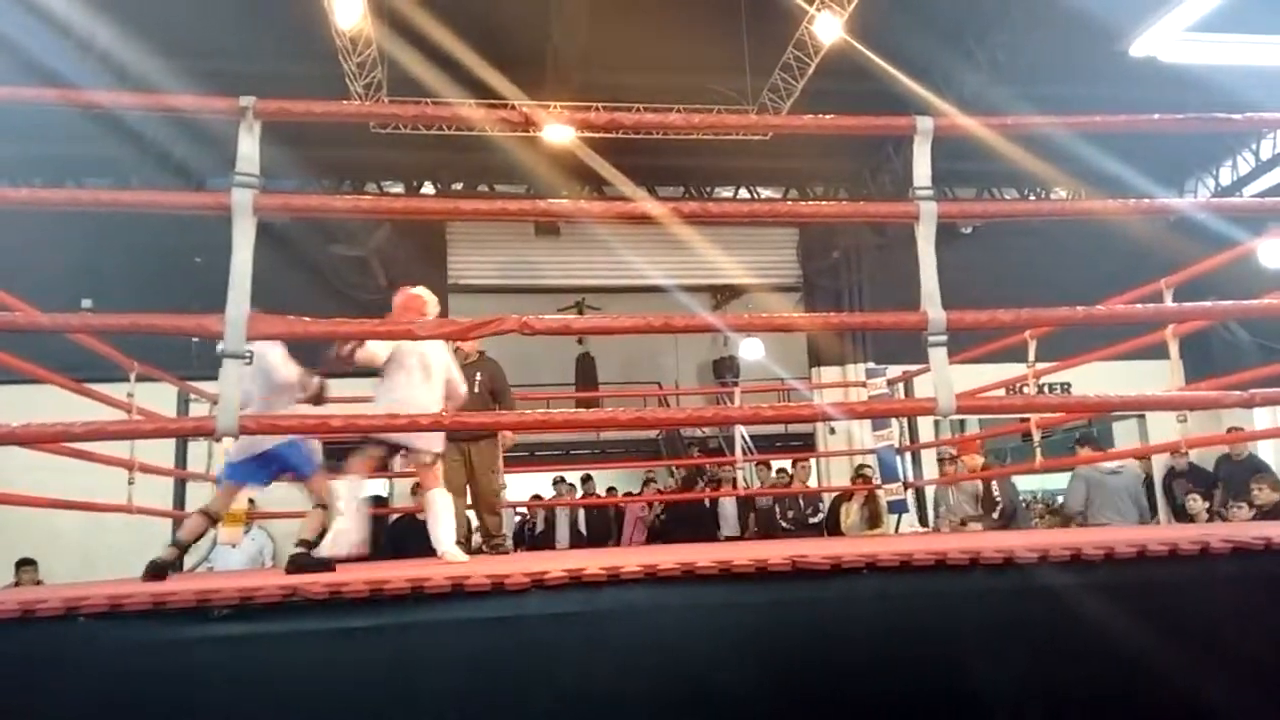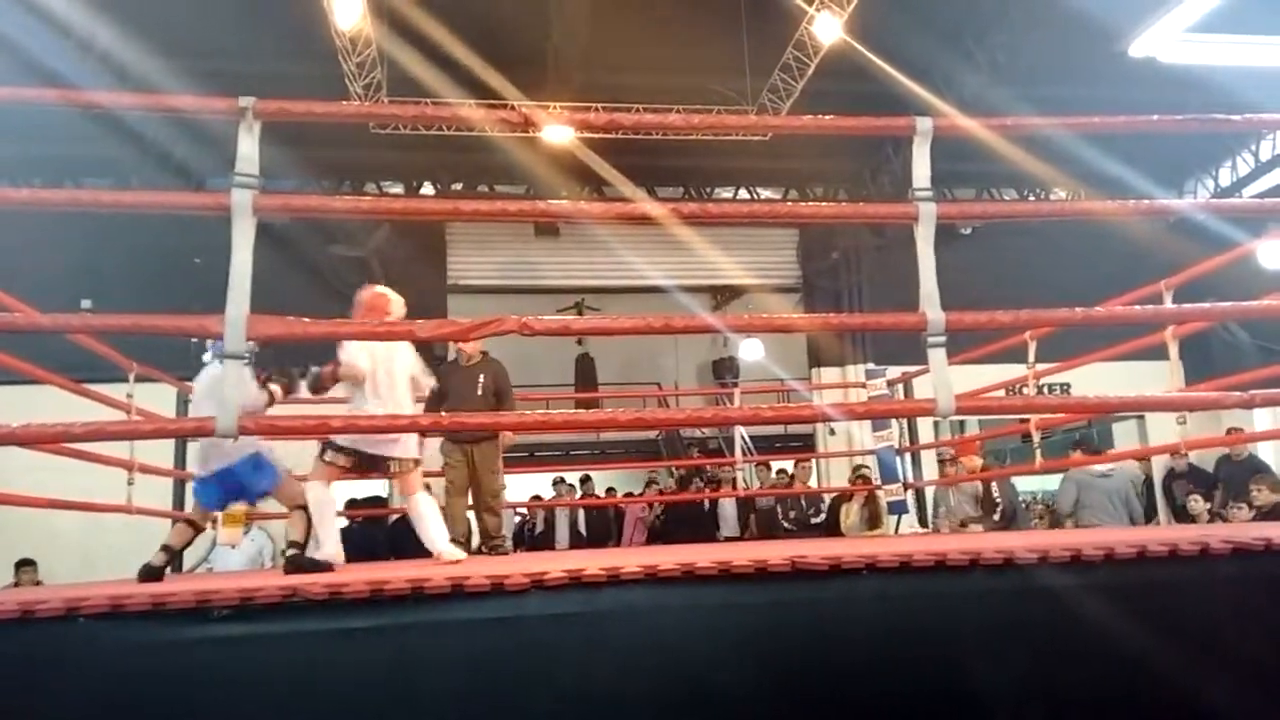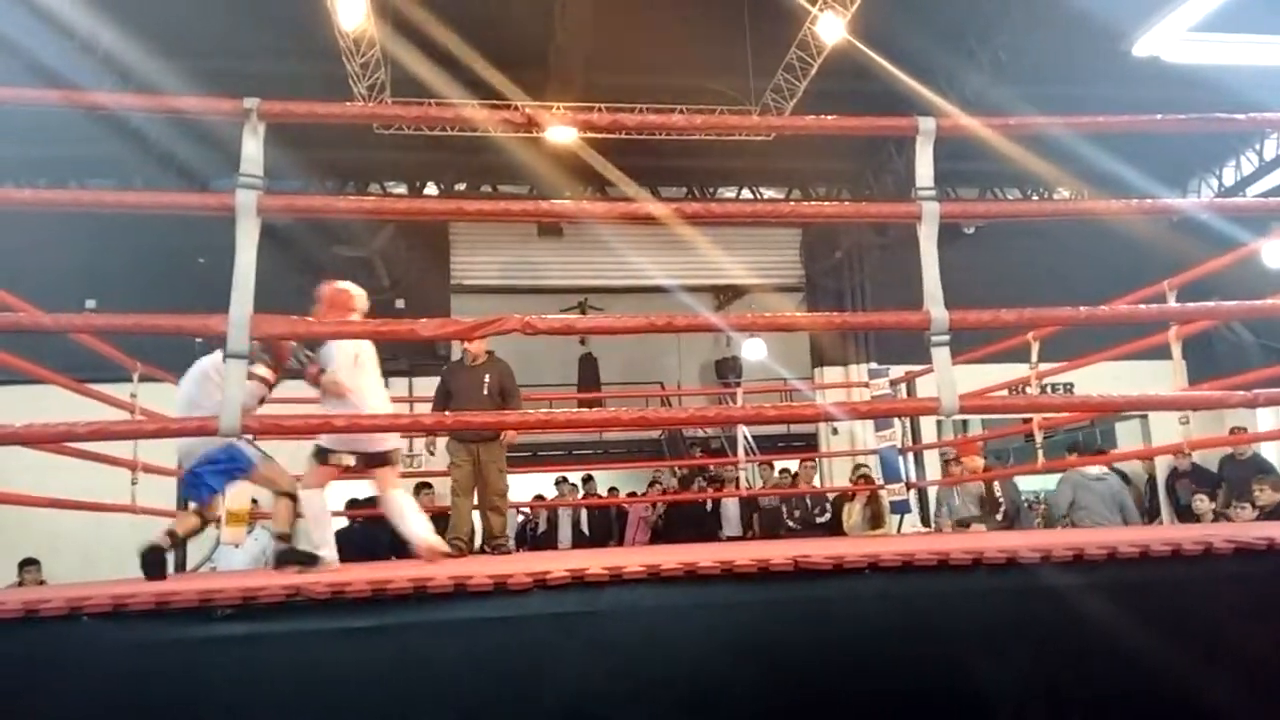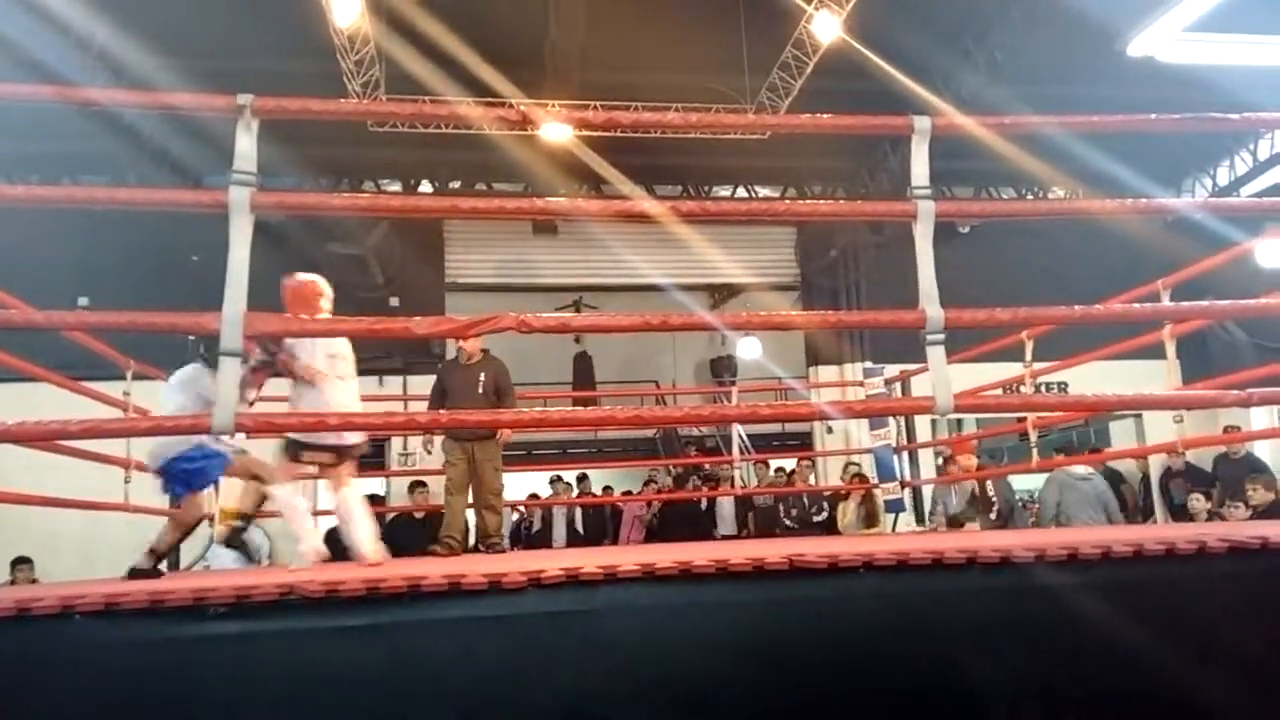
dt=0.1s
person 1, frame 1
right shoulder: (440, 348)
left elbow: (372, 356)
right elbow: (459, 393)
left wrist: (350, 352)
left knee: (354, 472)
right knee: (434, 487)
left ankle: (347, 538)
right ankle: (447, 546)
person 1, frame 2
left shoulder: (360, 338)
right shoulder: (405, 347)
left elbow: (354, 368)
right elbow: (426, 384)
left wrist: (328, 373)
right hip: (399, 429)
left knee: (317, 479)
right knee: (416, 493)
left ankle: (330, 551)
right ankle: (442, 546)
person 1, frame 3
left shoulder: (339, 340)
right shoulder: (360, 340)
left elbow: (338, 385)
left wrist: (315, 374)
left knee: (311, 485)
right knee: (391, 490)
left ankle: (326, 553)
right ankle: (422, 535)
person 1, frame 4
left shoulder: (320, 332)
left elbow: (313, 373)
left wrist: (284, 359)
right hip: (348, 418)
left knee: (284, 480)
right knee: (342, 485)
left ankle: (311, 544)
right ankle: (367, 547)
person 2, frame 1
right shoulder: (267, 348)
right elbow: (285, 379)
right wrist: (312, 384)
left hip: (246, 445)
right hip: (283, 436)
left knee: (215, 508)
right knee: (325, 496)
left ankle: (164, 561)
right ankle: (301, 555)
person 2, frame 2
left shoulder: (205, 378)
right shoulder: (232, 368)
right elbow: (250, 404)
right wrist: (276, 390)
left hip: (210, 460)
right hip: (243, 452)
left knee: (196, 518)
right knee: (297, 499)
left ankle: (155, 565)
right ankle: (295, 558)
person 2, frame 3
left shoulder: (200, 369)
right shoulder: (220, 362)
right elbow: (246, 401)
right wrist: (264, 369)
left hip: (189, 453)
right hip: (216, 443)
left knee: (206, 511)
right knee: (285, 484)
left ankle: (158, 546)
right ankle: (284, 549)
person 2, frame 4
left shoulder: (185, 376)
right shoulder: (202, 372)
left hip: (163, 455)
right hip: (187, 445)
left knee: (193, 512)
right knee: (265, 474)
left ankle: (143, 566)
right ankle: (233, 532)
person 3, frame 1
left shoulder: (490, 367)
left elbow: (505, 399)
left wrist: (507, 427)
left hip: (483, 441)
right hip: (452, 441)
left knee: (487, 491)
right knee: (454, 490)
left ankle: (494, 538)
person 3, frame 2
left shoulder: (493, 368)
right shoulder: (446, 371)
left elbow: (507, 399)
right elbow: (433, 403)
left hip: (485, 442)
right hip: (453, 443)
left knee: (489, 492)
right knee: (454, 492)
left ankle: (493, 540)
right ankle: (454, 543)
person 3, frame 3
left shoulder: (499, 368)
right shoulder: (451, 370)
left elbow: (513, 398)
right elbow: (440, 403)
left hip: (491, 442)
right hip: (459, 443)
left knee: (494, 492)
right knee: (460, 491)
left ankle: (497, 539)
right ankle: (458, 542)
person 3, frame 4
left shoulder: (495, 366)
right shoulder: (447, 369)
left elbow: (508, 397)
right elbow: (436, 401)
right wrist: (429, 431)
left hip: (486, 441)
right hip: (454, 442)
left knee: (489, 490)
right knee: (454, 490)
left ankle: (491, 538)
right ankle: (451, 540)
